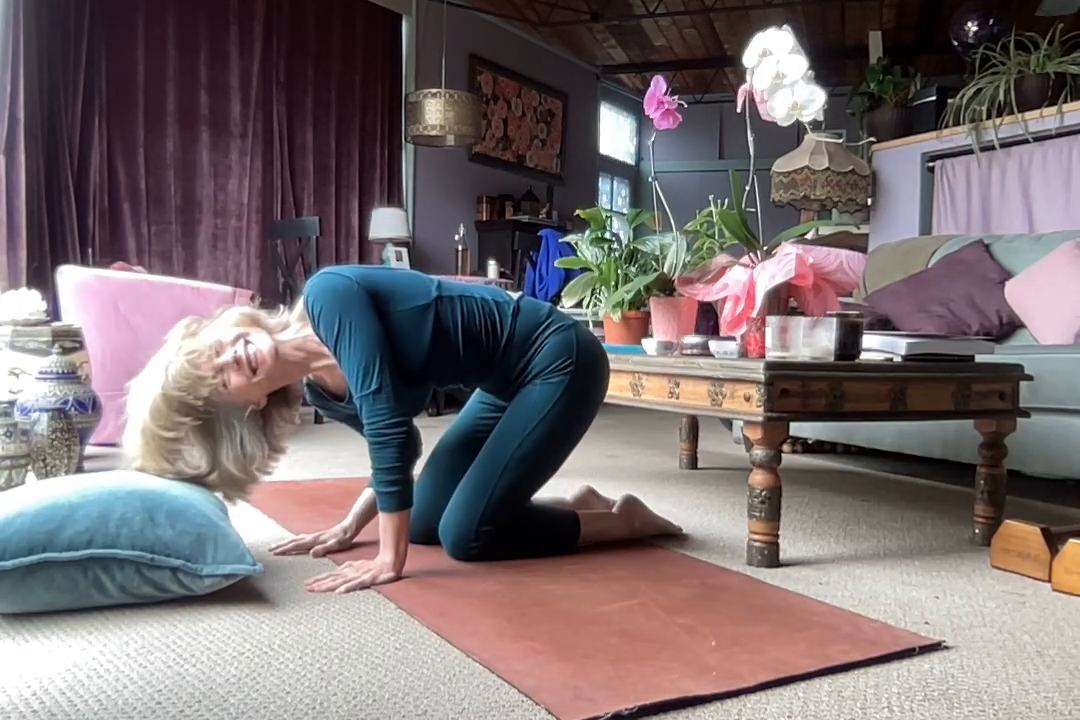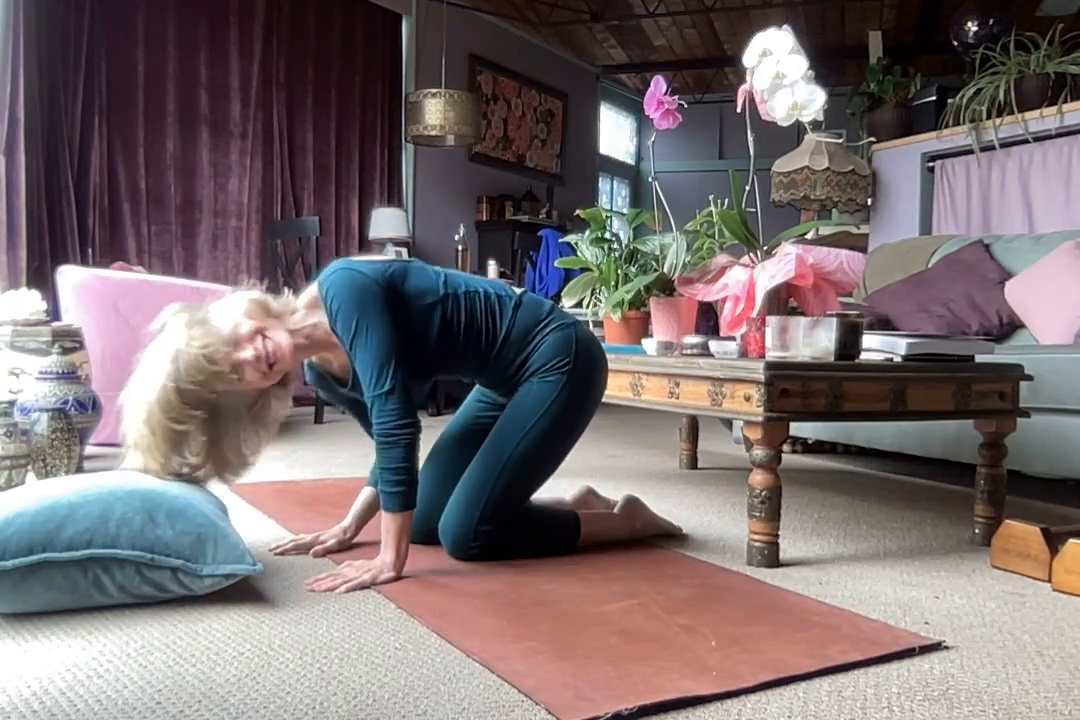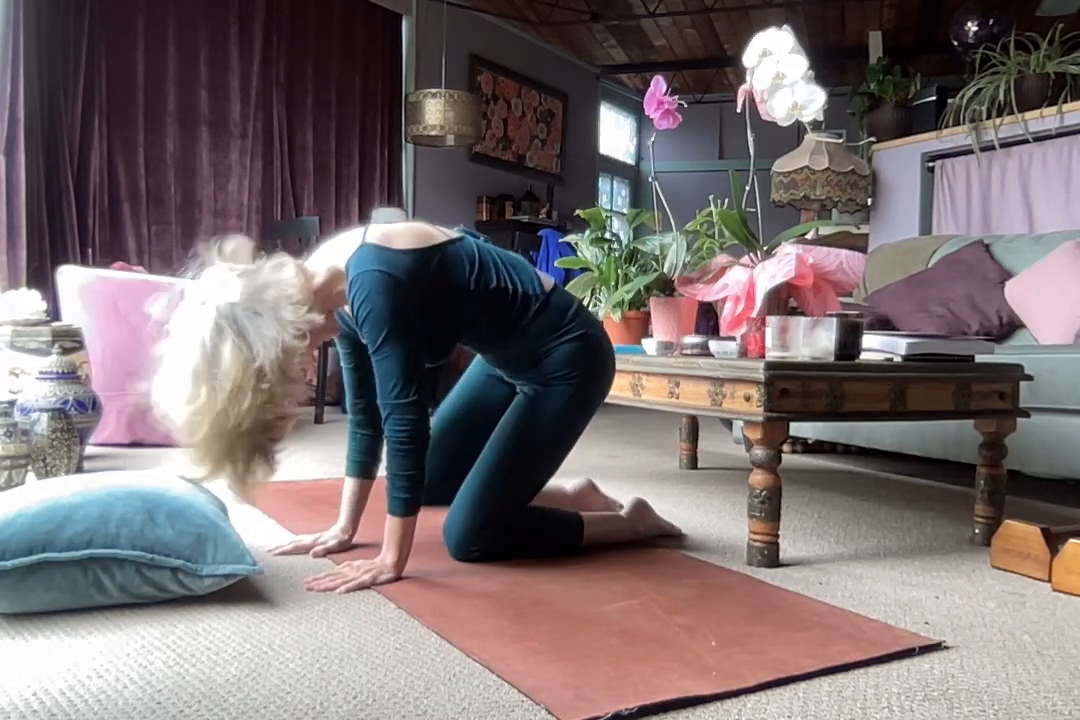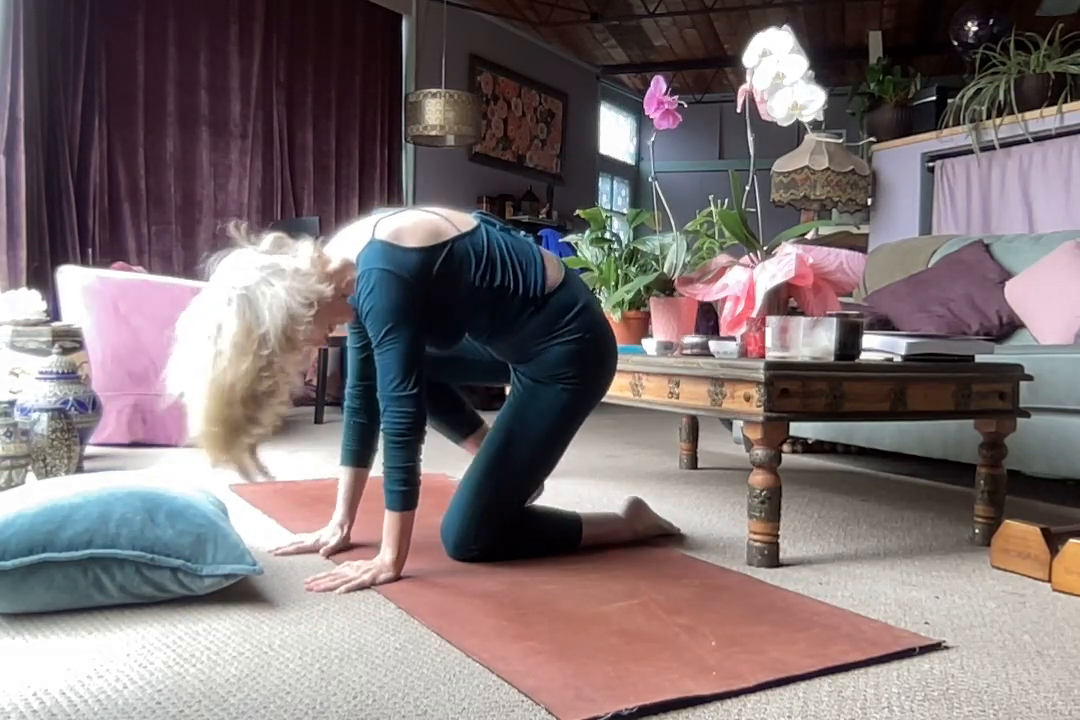
dt=0.5s
person 1, frame 1
left shoulder: (327, 296)
right shoulder: (322, 392)
left elbow: (387, 425)
right elbow: (396, 443)
left wrist: (389, 560)
right wrist: (348, 527)
left hip: (557, 361)
right hip: (508, 382)
left knee: (467, 535)
right knee: (424, 521)
left ankle: (623, 519)
right ankle: (579, 504)
person 1, frame 2
left shoulder: (342, 289)
right shoulder: (322, 372)
left elbow: (396, 421)
right elbow: (396, 439)
left wrist: (390, 560)
right wrist: (347, 527)
left hip: (557, 359)
right hip: (508, 379)
left knee: (467, 535)
right knee: (426, 520)
left ankle: (626, 521)
right ankle: (577, 506)
person 1, frame 3
left shoulder: (372, 279)
right shoulder: (341, 292)
left elbow: (403, 420)
right elbow: (368, 416)
left wrist: (390, 561)
right wrist: (343, 528)
left hip: (565, 354)
right hip: (511, 352)
left knee: (470, 536)
right knee: (433, 482)
left ankle: (631, 523)
right ankle: (571, 498)
person 1, frame 4
left shoulder: (381, 274)
right shoulder: (352, 272)
left elbow: (402, 418)
right elbow: (363, 398)
left wrist: (388, 562)
right wrist: (340, 525)
left hip: (566, 347)
right hip: (516, 330)
left knee: (468, 538)
right knee: (400, 366)
left ankle: (629, 523)
right ankle: (506, 461)
